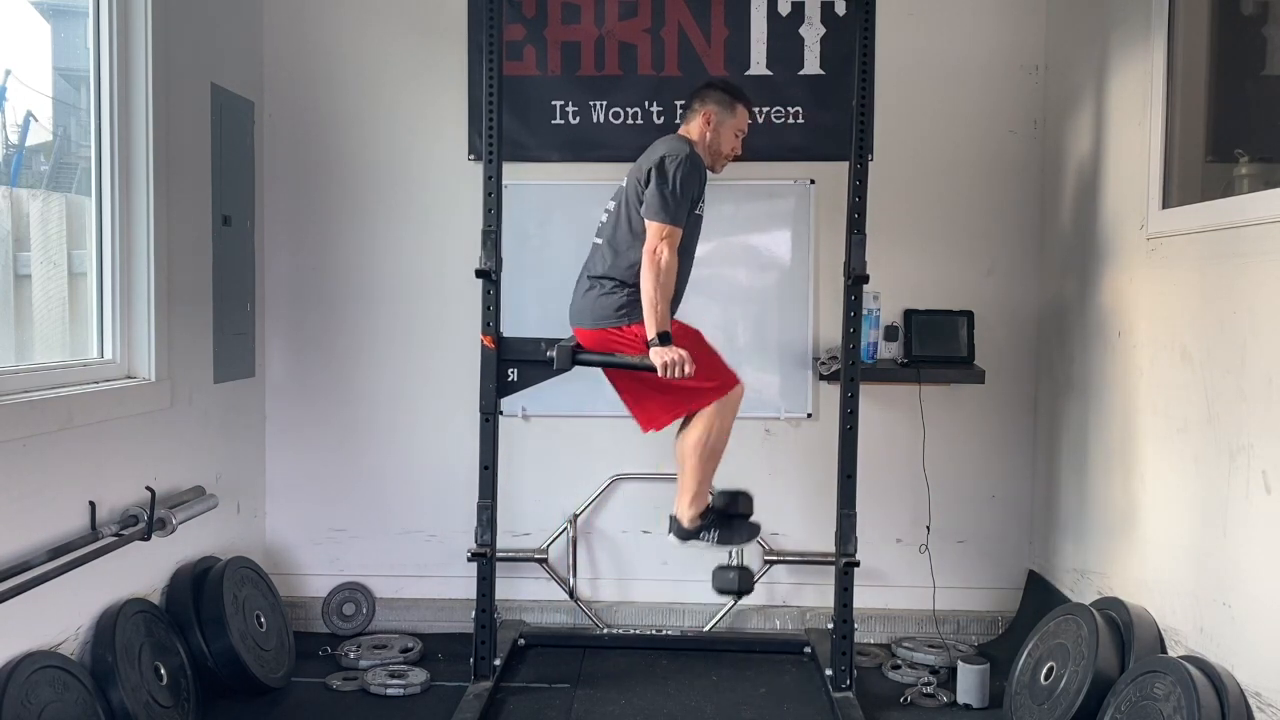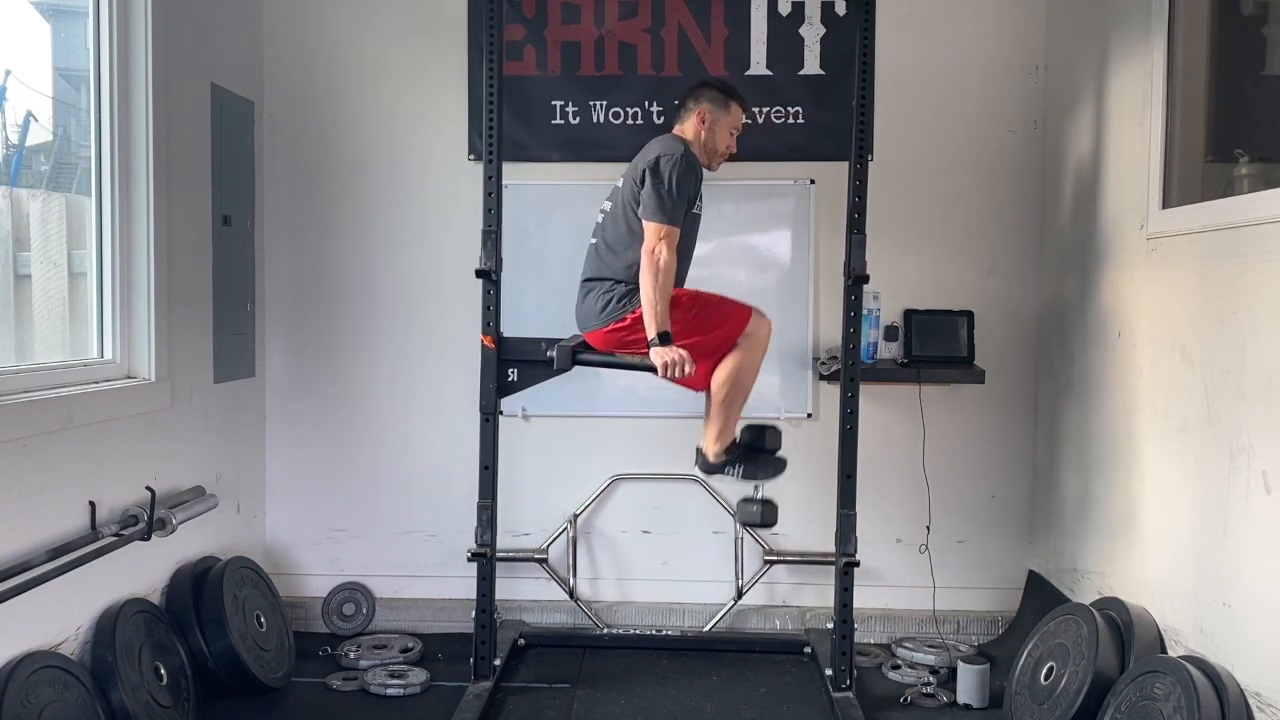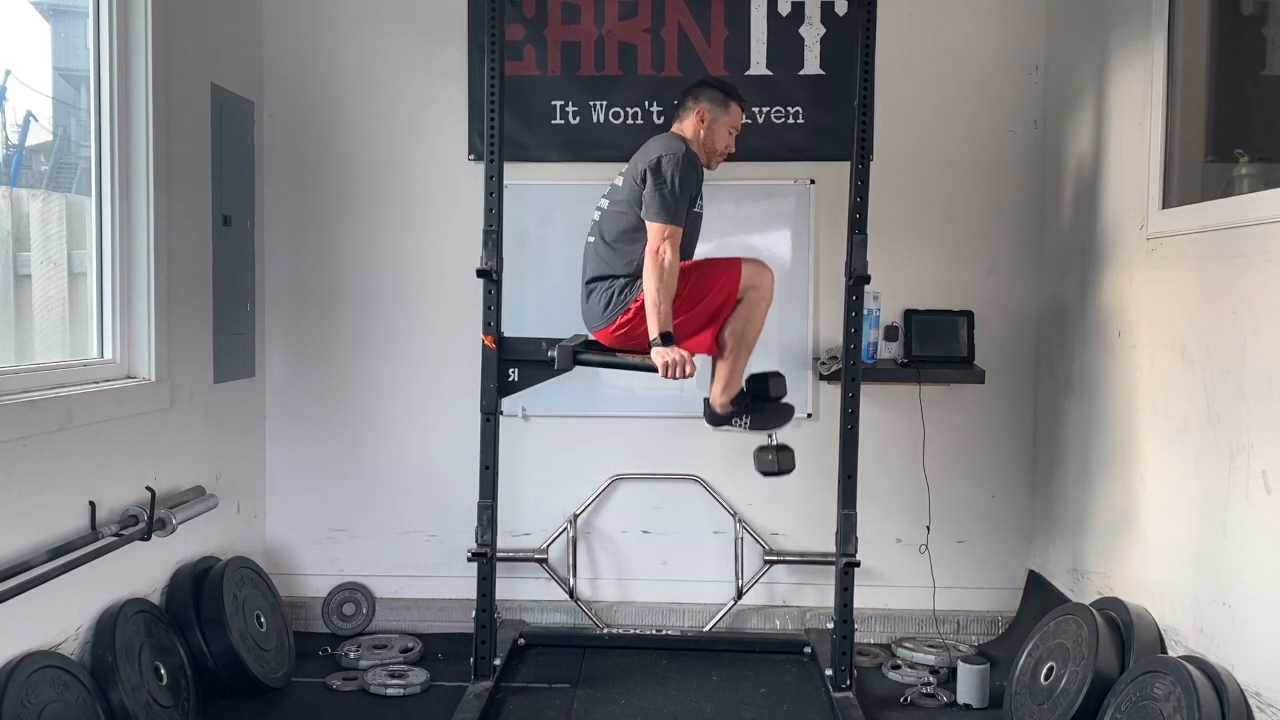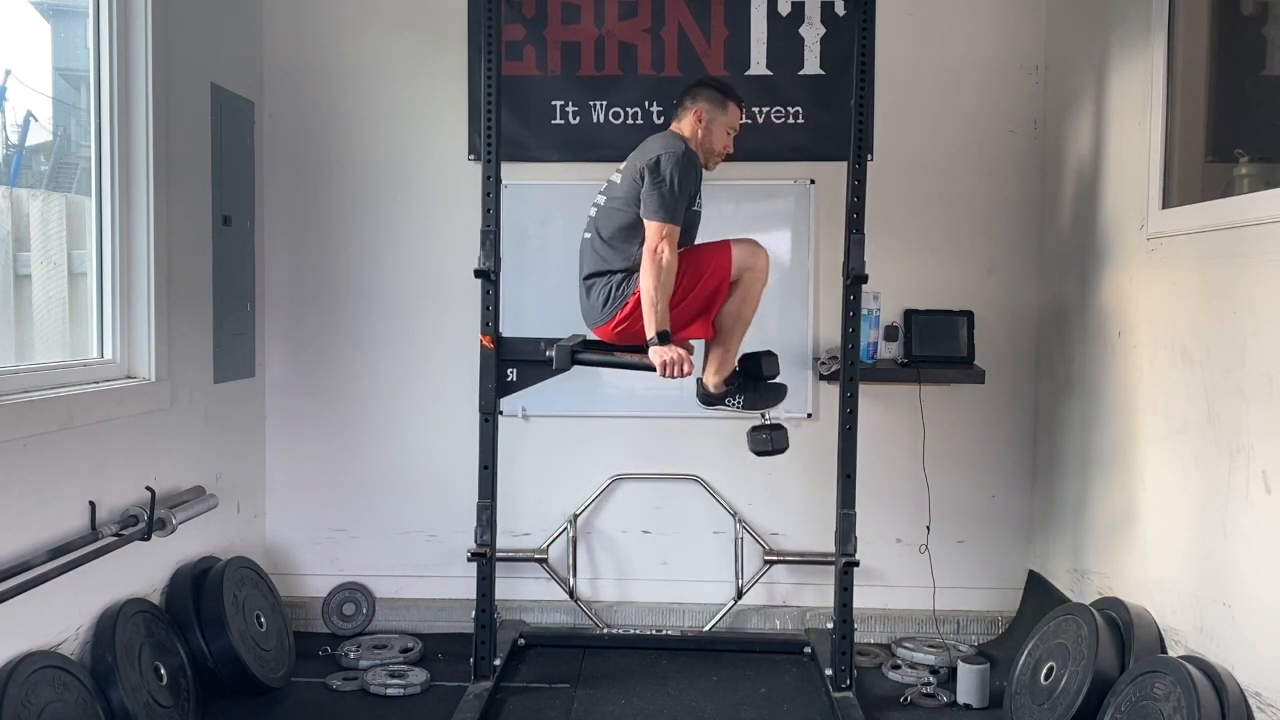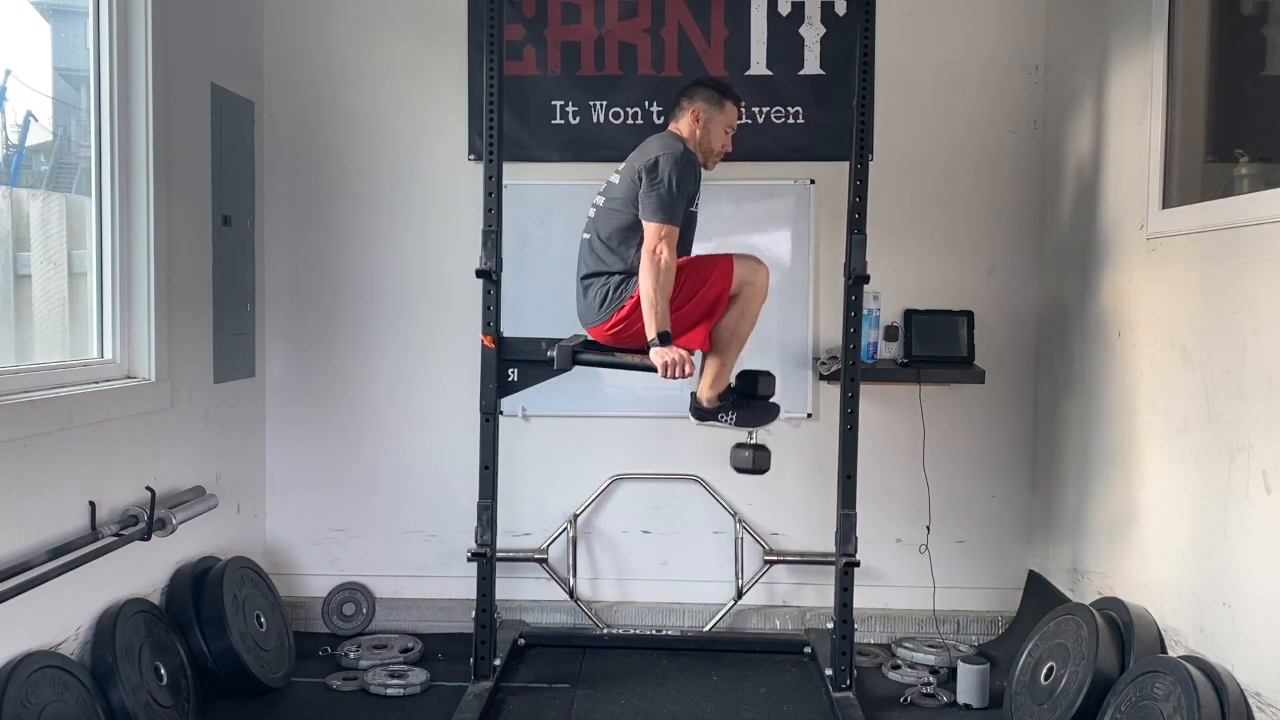
dt=0.2s
person 1, frame 1
left shoulder: (668, 157)
right shoulder: (680, 159)
right elbow: (659, 251)
left wrist: (661, 330)
right wrist: (660, 338)
left hip: (603, 311)
right hip: (618, 314)
left knee: (704, 398)
right knee: (723, 392)
left ankle: (693, 509)
right ankle: (692, 515)
person 1, frame 2
left shoulder: (663, 156)
right shoulder: (675, 160)
right elbow: (657, 251)
left wrist: (664, 334)
right wrist: (662, 339)
left hip: (605, 308)
right hip: (620, 308)
left knee: (724, 340)
right knee: (754, 328)
left ankle: (717, 448)
right ankle: (717, 450)
person 1, frame 3
left shoulder: (661, 153)
right shoulder: (676, 158)
right elbow: (660, 251)
left wrist: (663, 337)
right wrist: (662, 341)
left hip: (610, 305)
right hip: (624, 304)
left knee: (739, 284)
right knee: (757, 278)
left ankle: (726, 399)
right ankle: (725, 401)
person 1, frame 4
left shoulder: (659, 152)
right shoulder: (674, 156)
right elbow: (658, 250)
left wrist: (664, 332)
right wrist: (659, 340)
left hip: (609, 301)
right hip: (621, 301)
left knee: (734, 271)
right knee: (752, 258)
left ankle: (719, 379)
right ankle: (719, 382)
person 1, frame 5
left shoulder: (658, 151)
right shoulder: (674, 158)
right elbow: (657, 252)
left wrist: (662, 333)
right wrist: (660, 340)
left hip: (606, 304)
right hip: (619, 304)
left knee: (732, 281)
right knee: (752, 275)
left ankle: (712, 394)
right ankle: (712, 396)
